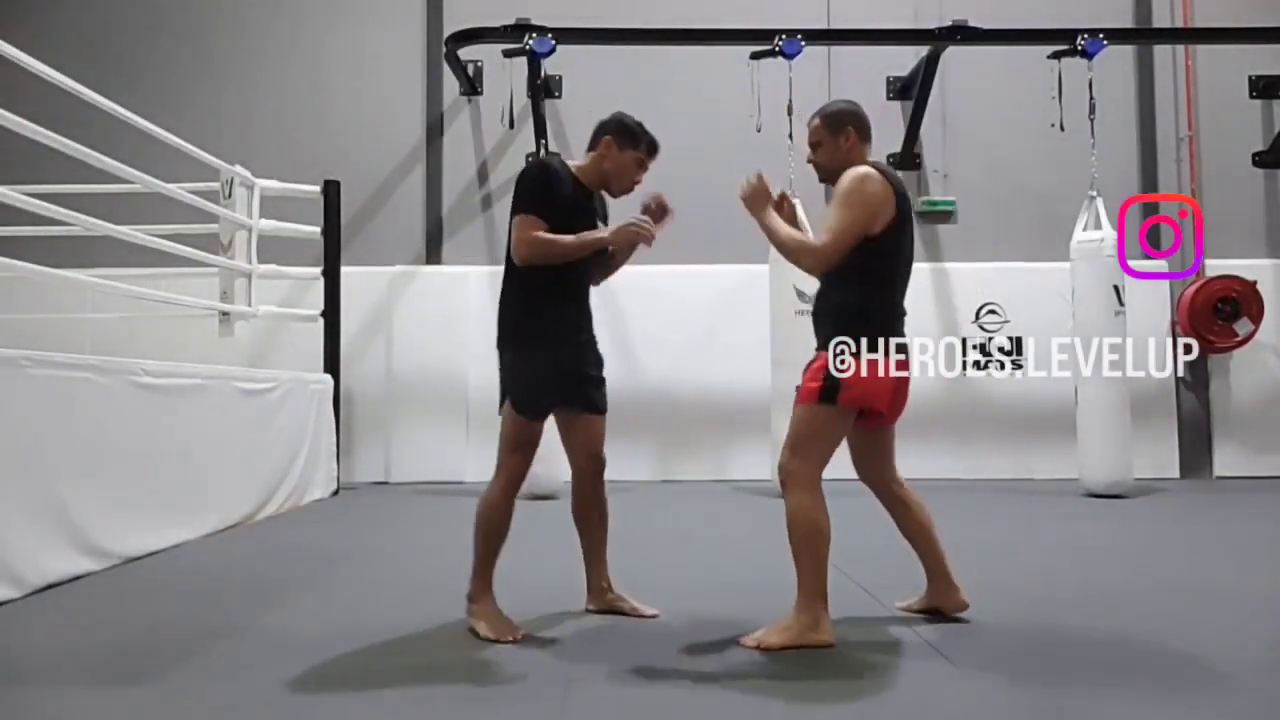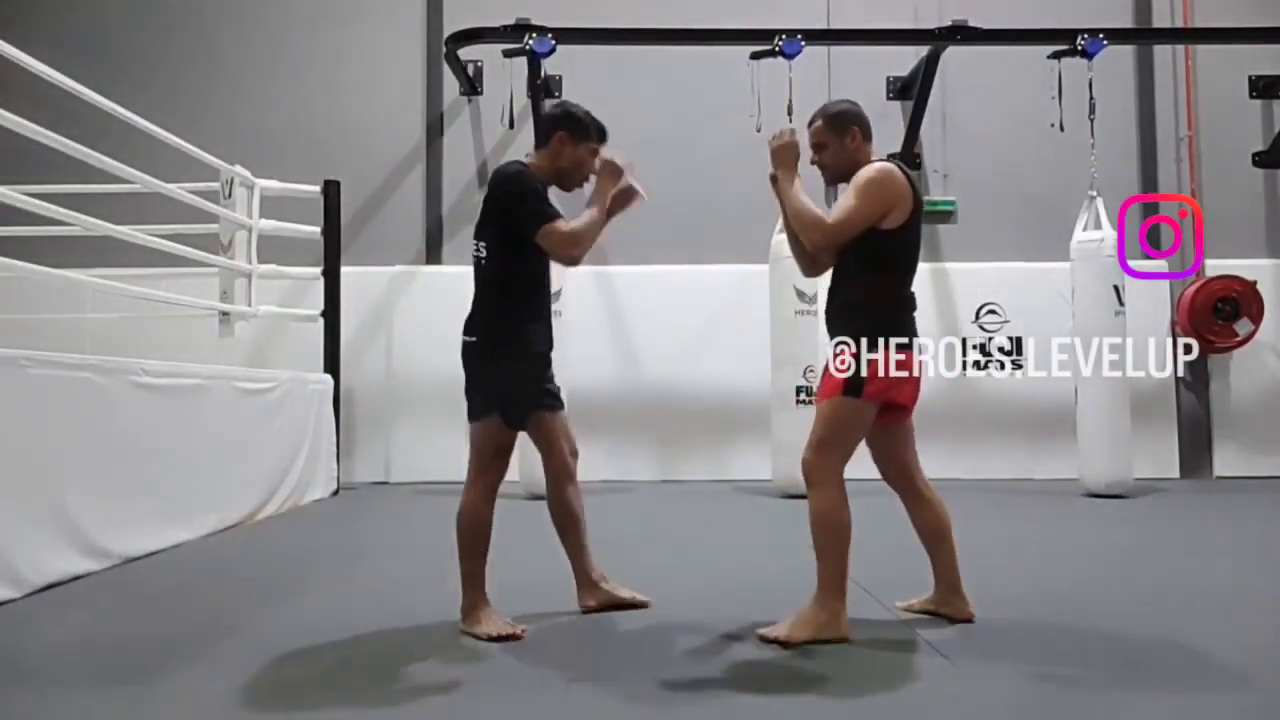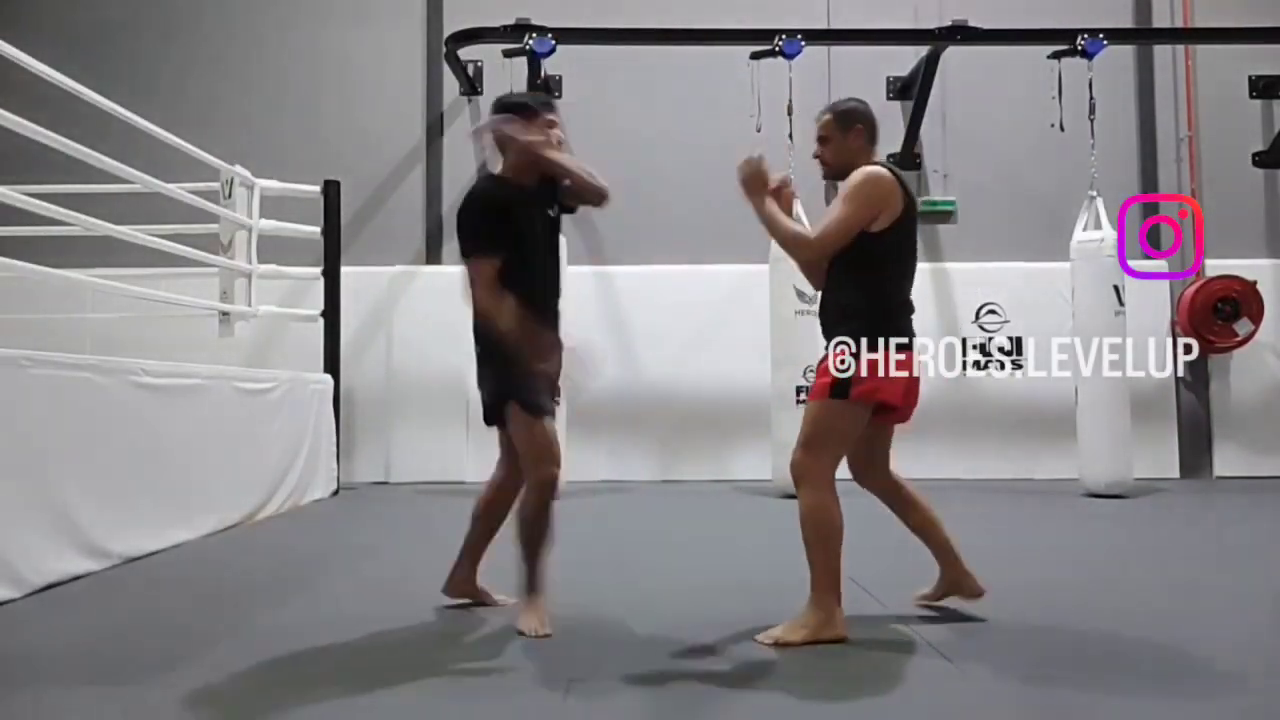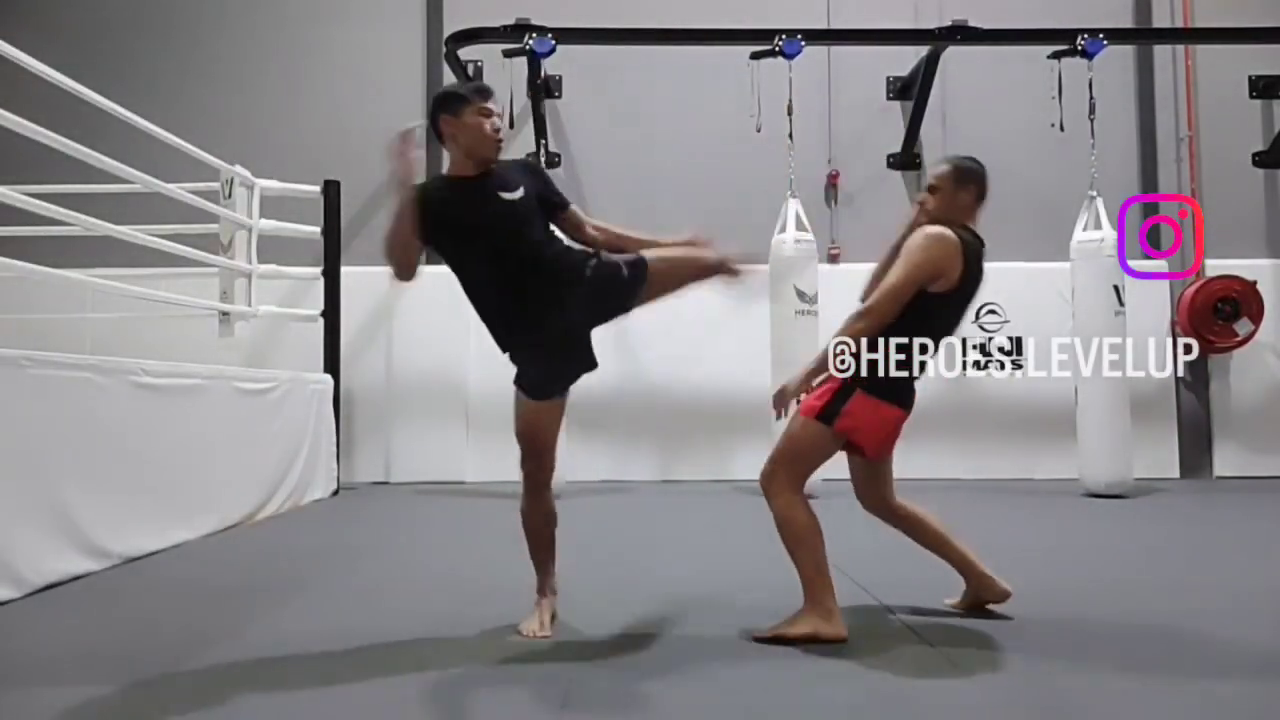
dt=0.3s
person 1, frame 1
left shoulder: (597, 203)
right shoulder: (544, 175)
right elbow: (525, 251)
left wrist: (634, 235)
right wrist: (605, 238)
left hip: (578, 345)
right hip: (529, 345)
left knee: (591, 467)
right knee: (512, 472)
left ankle: (599, 588)
right ankle: (480, 597)
person 1, frame 2
left shoulder: (529, 188)
right shoulder: (515, 182)
left elbow: (568, 243)
right elbow: (569, 249)
left wrist: (611, 204)
right wrist: (602, 194)
left hip: (526, 350)
right hip: (498, 350)
left knee: (563, 459)
right knee: (487, 473)
left ankle: (591, 583)
right ankle: (473, 603)
person 1, frame 3
left shoulder: (542, 184)
right shoulder: (487, 201)
left elbow: (597, 194)
right elbow: (484, 294)
left wrist: (547, 156)
right wrist: (535, 352)
left hip: (539, 347)
right hip: (511, 352)
left knee: (516, 472)
right knee: (544, 469)
left ankle: (463, 577)
right ankle: (532, 592)
person 1, frame 4
left shoulder: (525, 174)
right shoulder: (428, 200)
left elbow: (588, 227)
right elbow: (404, 269)
left wrist: (658, 248)
right wrist: (406, 185)
left hip: (583, 282)
right hip: (536, 339)
left knee: (705, 259)
right knee: (536, 475)
right ankle: (546, 594)
person 2, frame 1
left shoulder: (862, 181)
right shoulder: (881, 189)
left elbow: (818, 259)
right elbow: (836, 270)
left wrist: (765, 217)
right wrist: (790, 220)
left hip: (855, 351)
right hip: (878, 351)
left knee: (797, 471)
right knee: (880, 475)
left ankle: (811, 616)
right ankle: (943, 588)
person 2, frame 2
left shoulder: (880, 177)
right shoulder: (866, 191)
left elbow: (821, 234)
right elbow: (813, 263)
left wrist: (786, 178)
right wrist: (786, 193)
left hip: (870, 348)
right hip: (880, 349)
left knee: (821, 466)
right knee: (904, 475)
left ankle: (829, 610)
right ankle: (950, 593)
person 2, frame 3
left shoulder: (871, 180)
right shoulder: (866, 191)
left elbow: (813, 247)
right elbow: (822, 274)
left wrist: (762, 202)
right wrist: (781, 209)
left hip: (866, 349)
right hip: (881, 351)
left knee: (810, 467)
right knee: (873, 475)
left ankle: (825, 613)
right ankle: (955, 573)
person 2, frame 4
left shoulder: (938, 241)
right shoulder: (962, 252)
left elbow: (871, 316)
right elbow: (879, 296)
left wrist: (805, 375)
right wrist: (907, 233)
left hip: (864, 385)
right hip: (886, 390)
left knee: (779, 479)
right knee: (879, 499)
left ankle: (821, 613)
right ankle: (981, 580)
